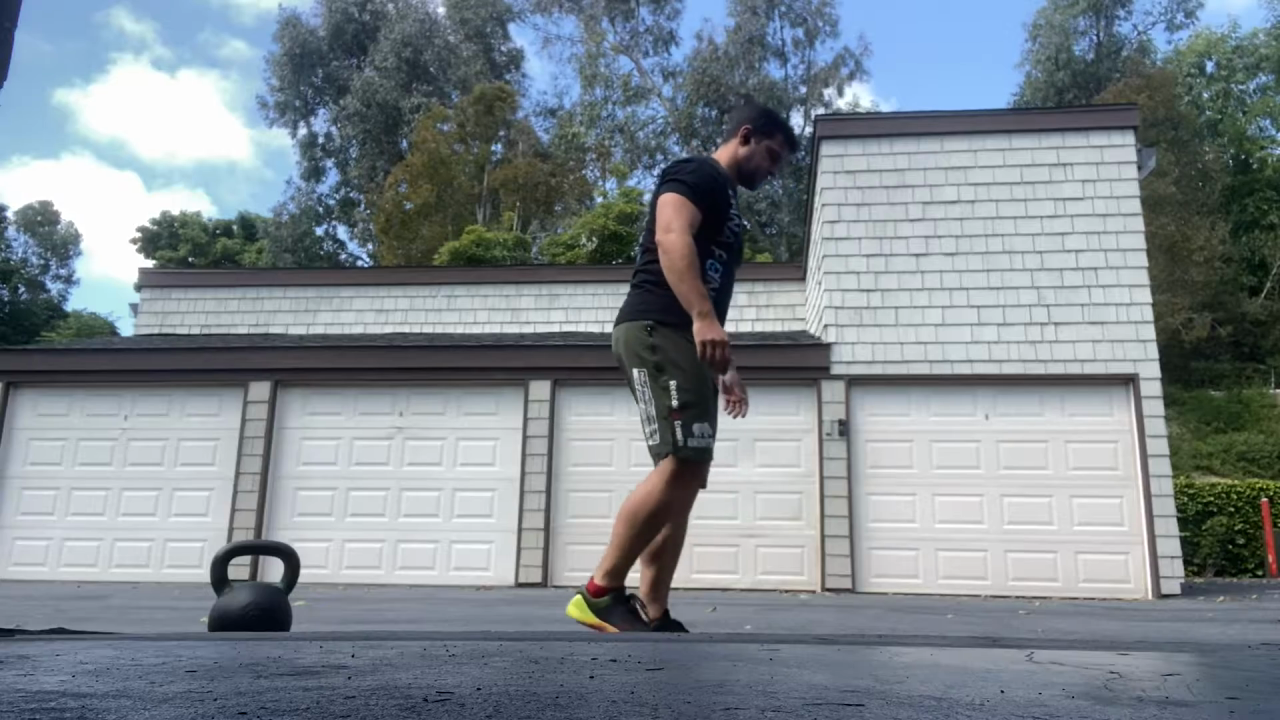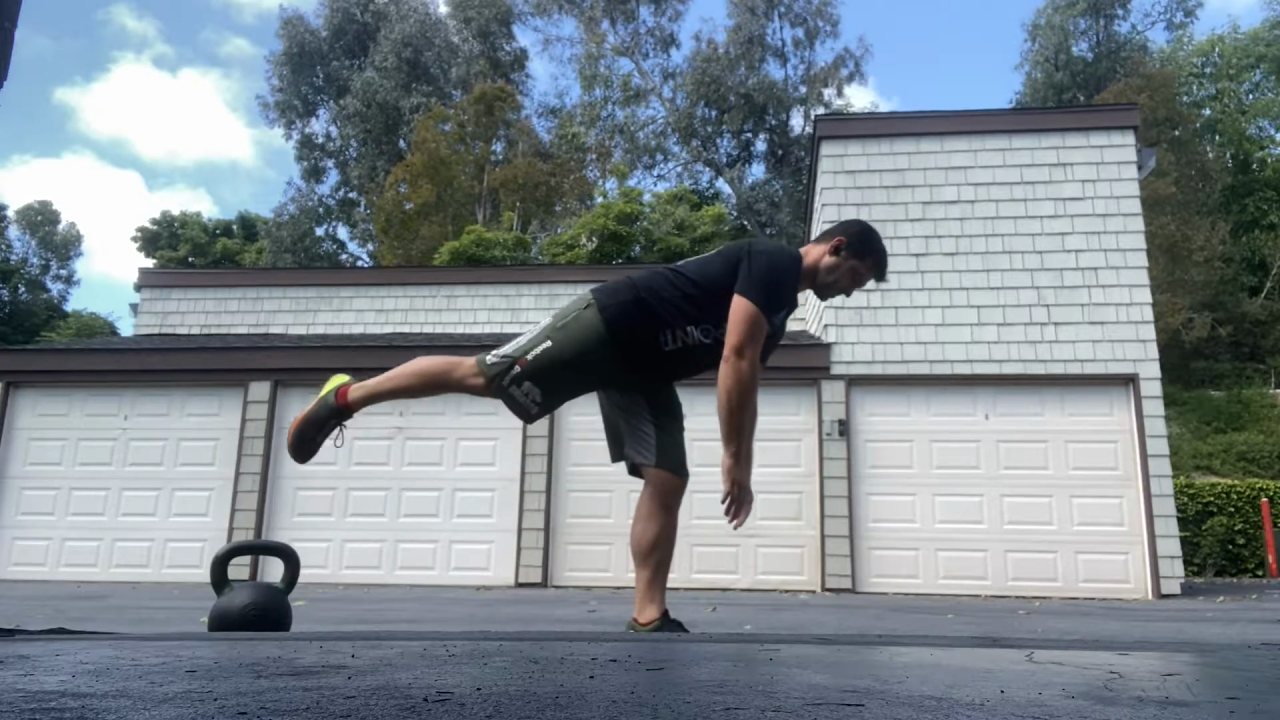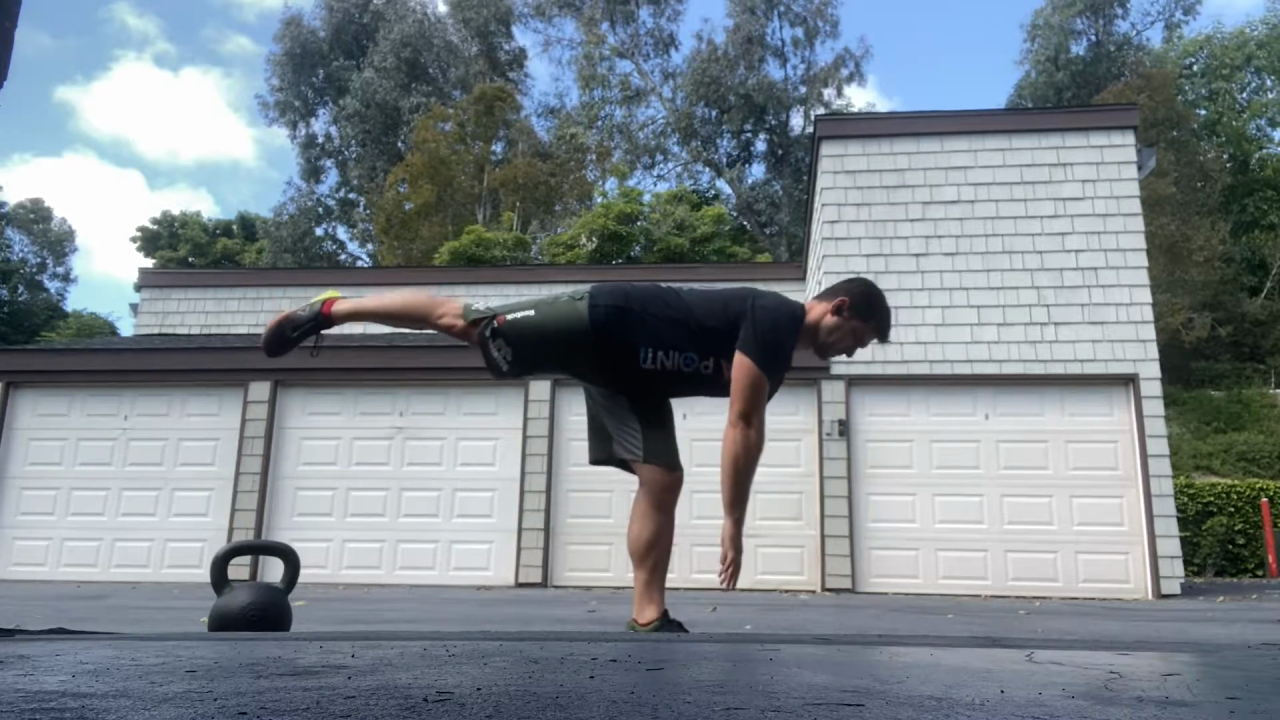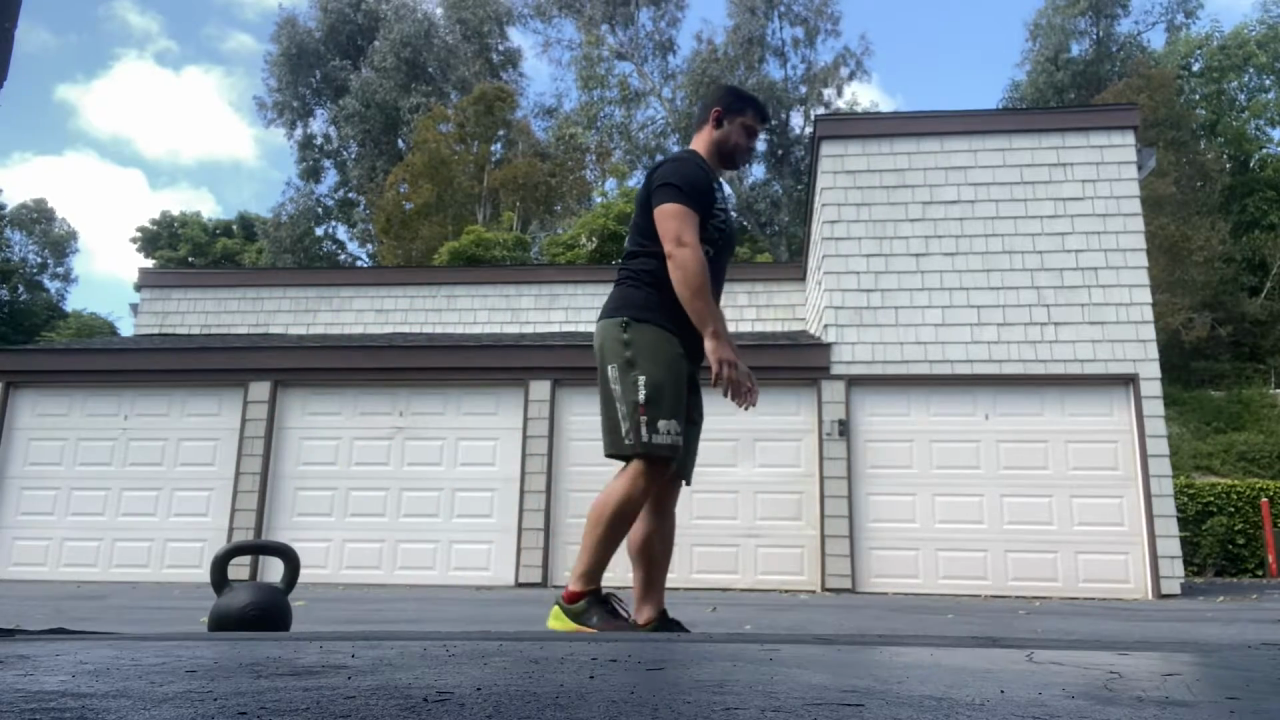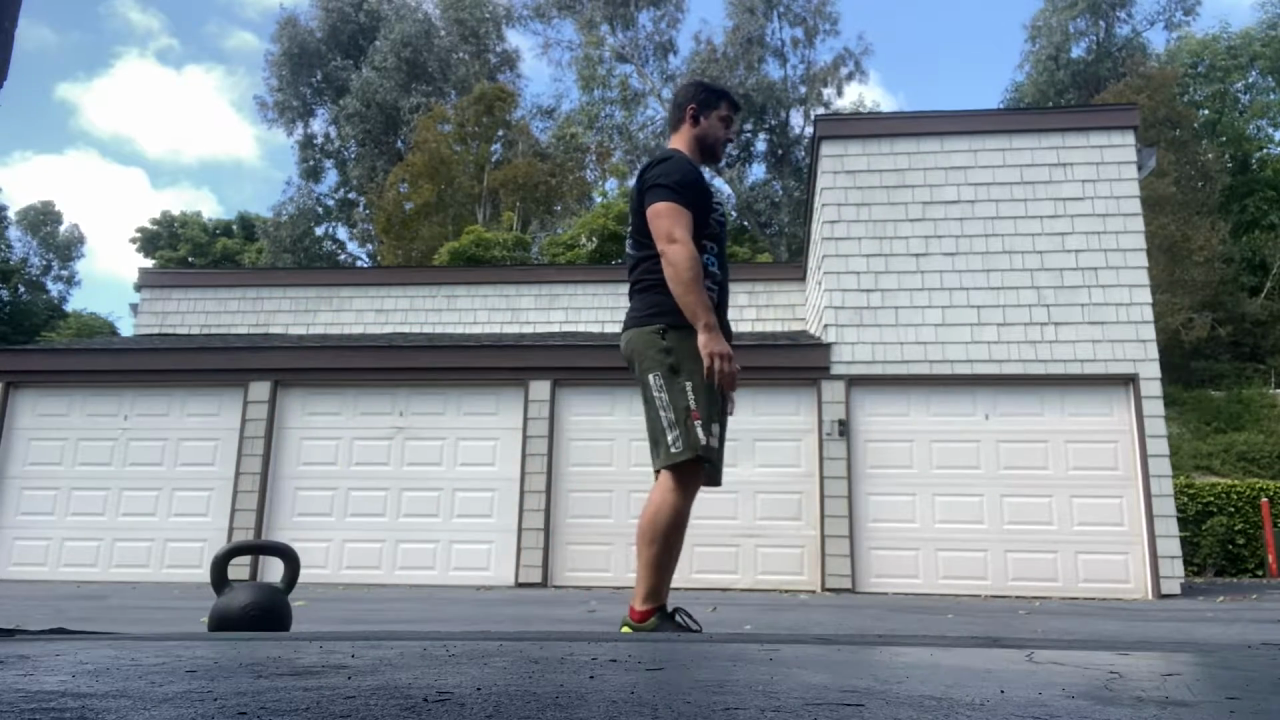
dt=1s
person 1, frame 1
left shoulder: (724, 199)
right shoulder: (697, 174)
right elbow: (672, 238)
left wrist: (724, 368)
right wrist: (703, 319)
left hip: (681, 340)
right hip: (658, 329)
left knee: (682, 474)
right knee: (683, 465)
left ankle: (652, 614)
right ankle: (601, 591)
person 1, frame 2
left shoulder: (780, 305)
right shoulder: (772, 261)
left elbow: (744, 376)
right elbow: (735, 361)
left wrist: (743, 469)
right wrist: (734, 458)
left hip: (646, 367)
right hip: (607, 325)
left knee: (667, 482)
right knee: (481, 376)
left ankle: (648, 614)
right ankle: (347, 396)
person 1, frame 3
left shoulder: (775, 352)
right shoulder: (775, 319)
left elbow: (747, 431)
right elbow: (741, 427)
left wrist: (734, 522)
right wrist: (733, 523)
left hip: (627, 371)
right hip: (597, 324)
left knee: (662, 481)
right knee: (459, 320)
left ankle: (648, 615)
right ankle: (330, 309)
person 1, frame 4
left shoulder: (708, 188)
right shoulder: (681, 172)
left elbow: (706, 272)
right elbow: (681, 252)
left wrist: (717, 351)
right wrist: (714, 337)
left hip: (675, 340)
right hip: (640, 326)
left knee: (667, 479)
right knee: (651, 463)
left ankle: (649, 615)
right ankle: (578, 595)
person 1, frame 5
left shoulder: (692, 182)
right shoulder: (670, 170)
right elbow: (675, 250)
left wrist: (710, 339)
right wrist: (708, 330)
left hip: (688, 342)
right hip: (670, 334)
left knee: (682, 475)
right knee: (682, 468)
left ankle: (655, 612)
right ankle: (643, 615)
